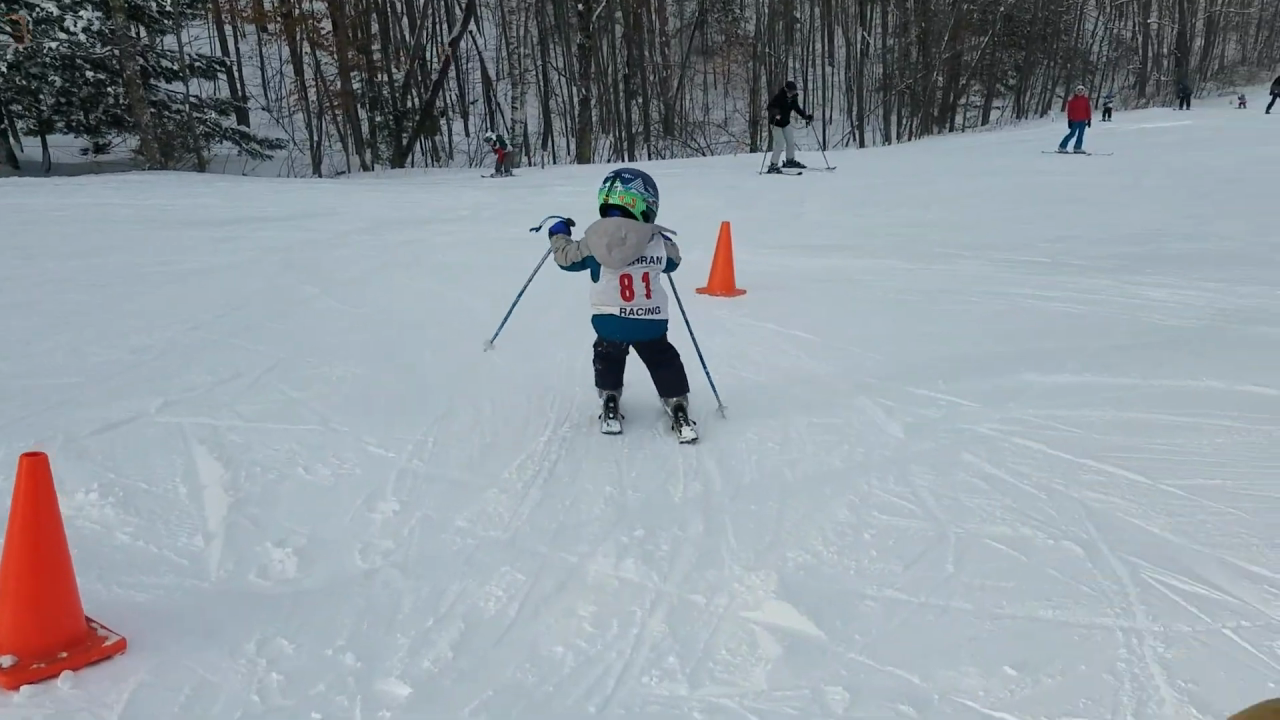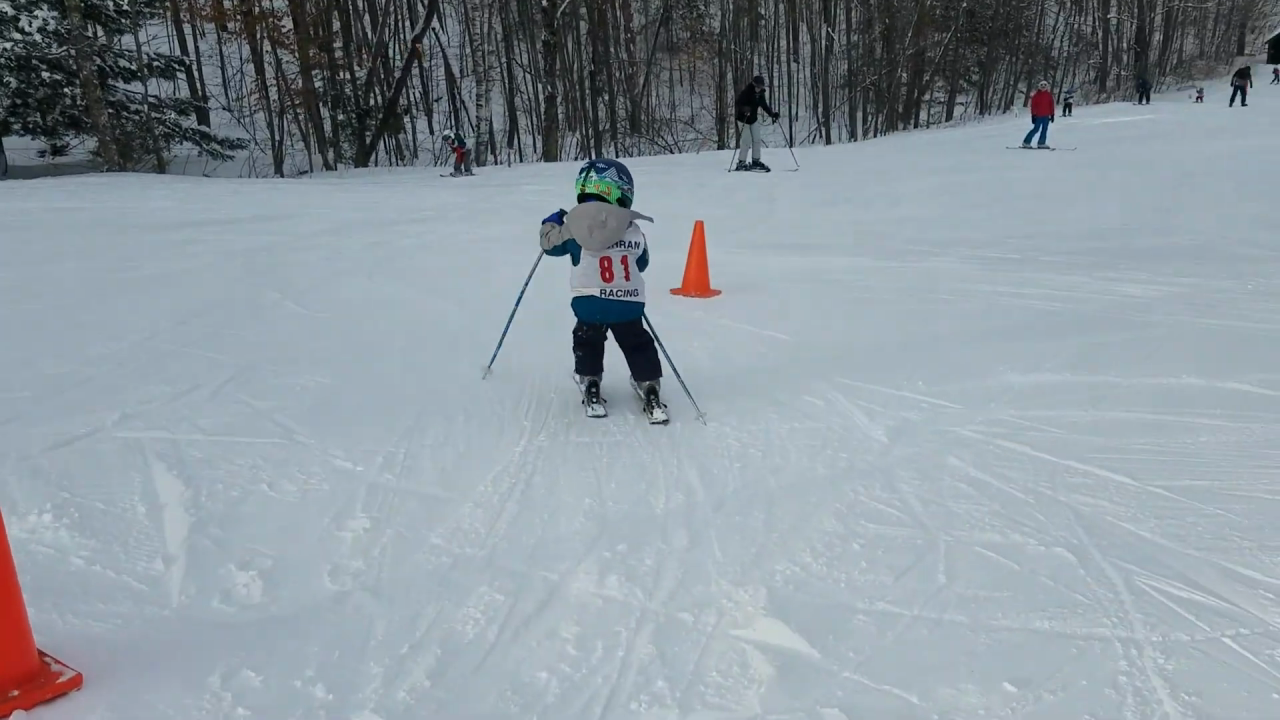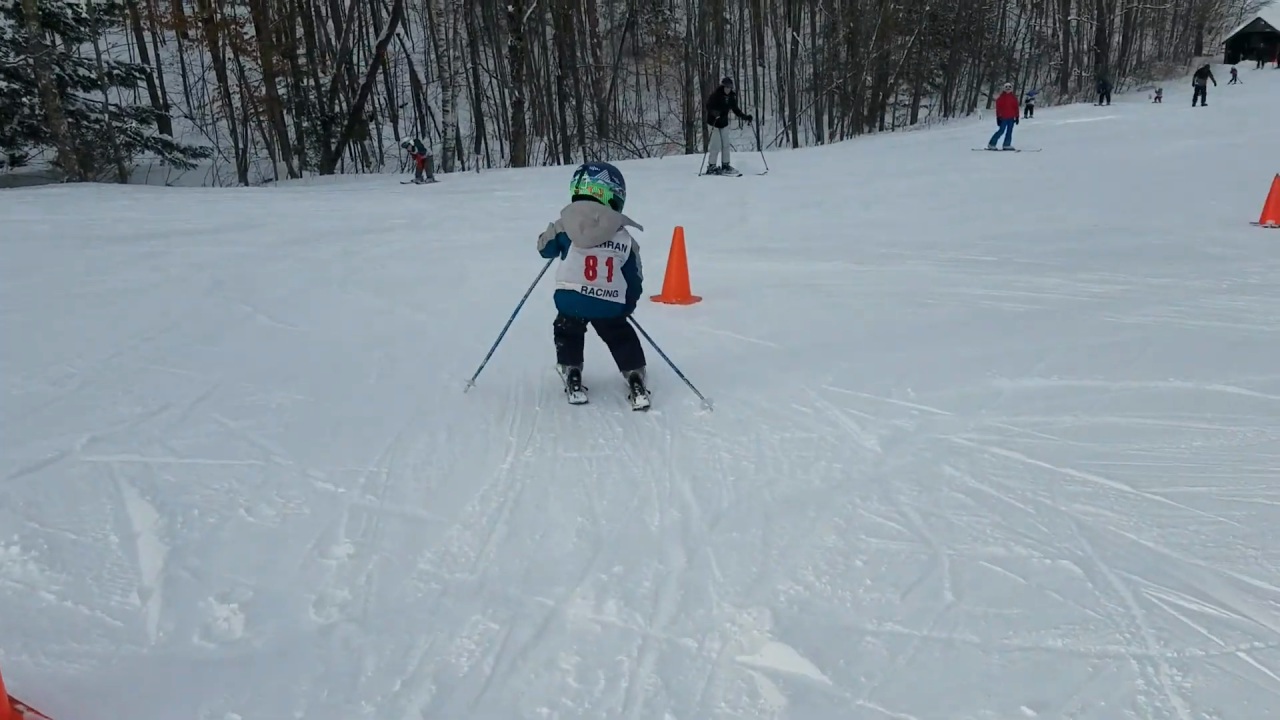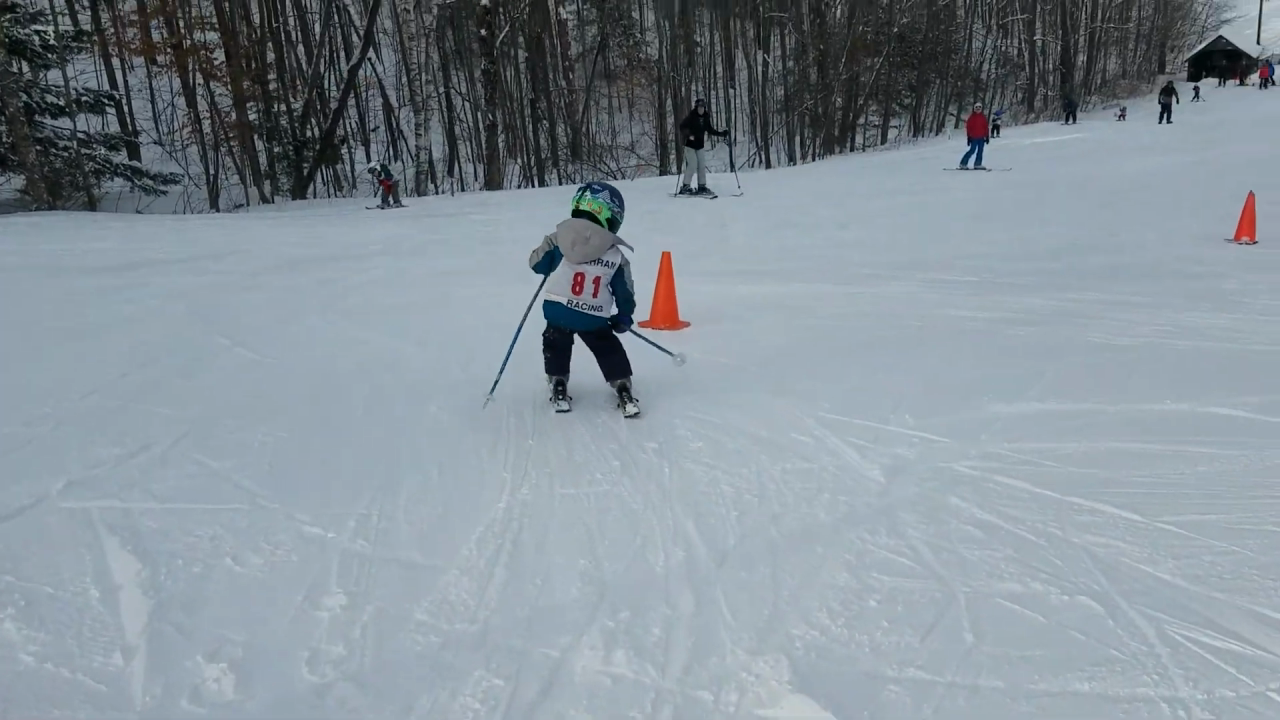
dt=0.2s
person 1, frame 1
left shoulder: (593, 242)
right shoulder: (658, 244)
left elbow: (567, 259)
right elbow: (672, 263)
left wrist: (559, 236)
left hip: (611, 323)
right hip: (651, 323)
left knee: (608, 360)
right knee: (665, 363)
left ankle: (610, 403)
right ankle: (678, 407)
person 1, frame 2
left shoulder: (573, 227)
right shoulder: (635, 233)
left elbow: (550, 244)
right elbow: (642, 263)
left wrist: (551, 223)
left hip: (590, 305)
right hip: (629, 306)
left knee: (587, 344)
right knee: (639, 347)
left ankle: (590, 386)
right ankle: (650, 390)
person 1, frame 3
left shoulder: (565, 225)
right shoulder: (625, 238)
left elbow: (545, 249)
right elbow: (634, 275)
left wrist: (553, 232)
right wrist: (630, 300)
left hip: (571, 299)
right hip: (610, 305)
left knee: (568, 335)
right knee: (622, 339)
left ankle: (572, 375)
right ankle: (635, 379)
person 1, frame 4
left shoulder: (558, 239)
right shoulder: (616, 255)
left elbow: (537, 264)
right elbow: (624, 292)
left wrist: (547, 249)
right wrist: (625, 316)
left hip: (559, 311)
right hip: (595, 318)
left knee: (556, 346)
right knee: (609, 350)
left ankle: (558, 384)
right ankle: (622, 389)
